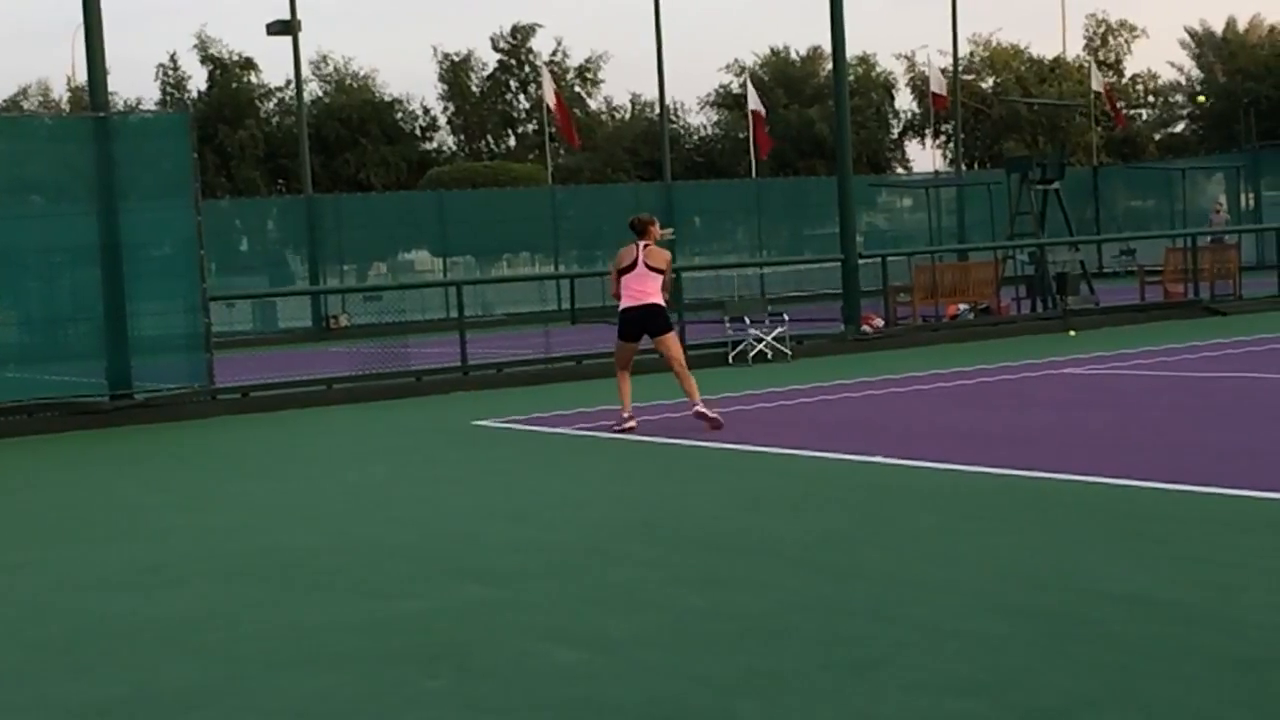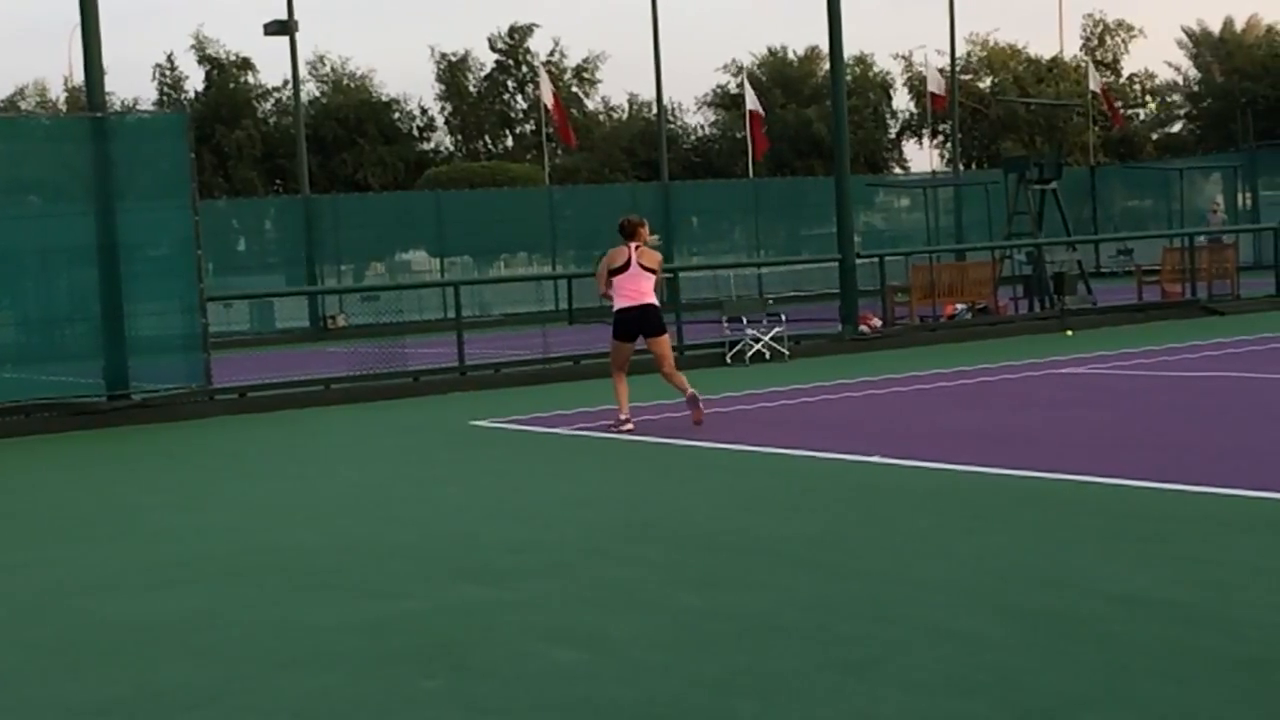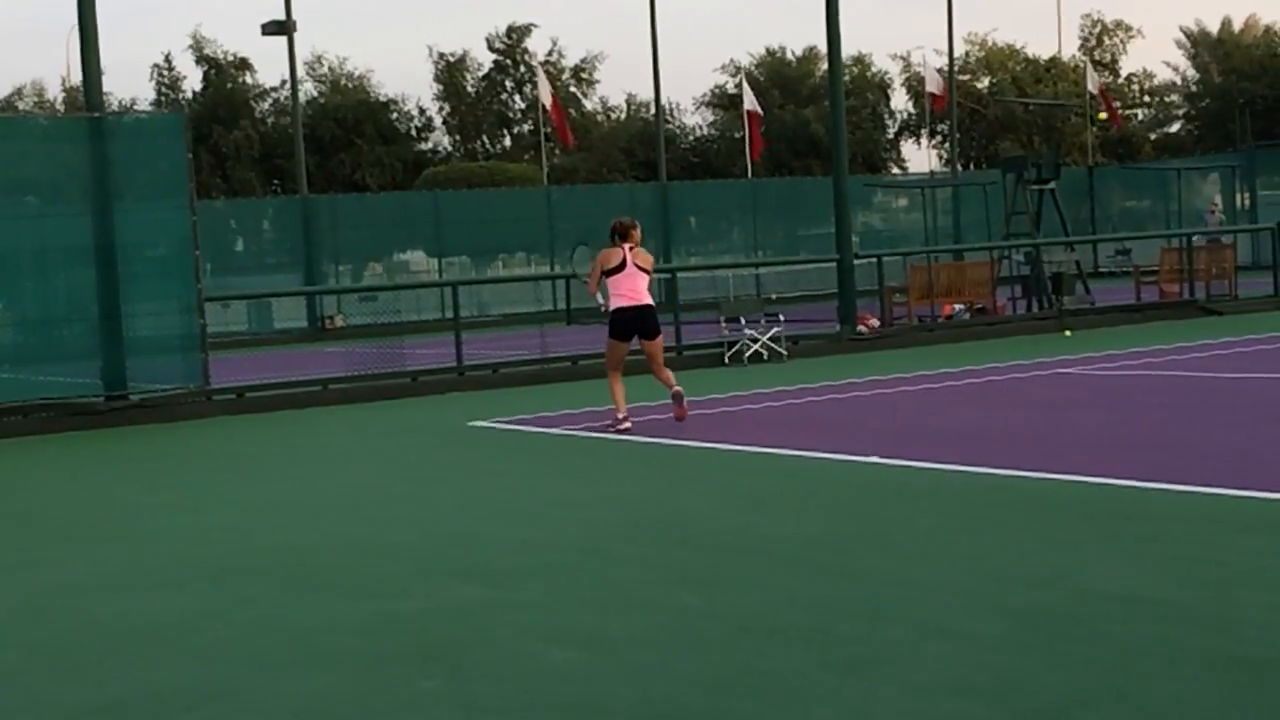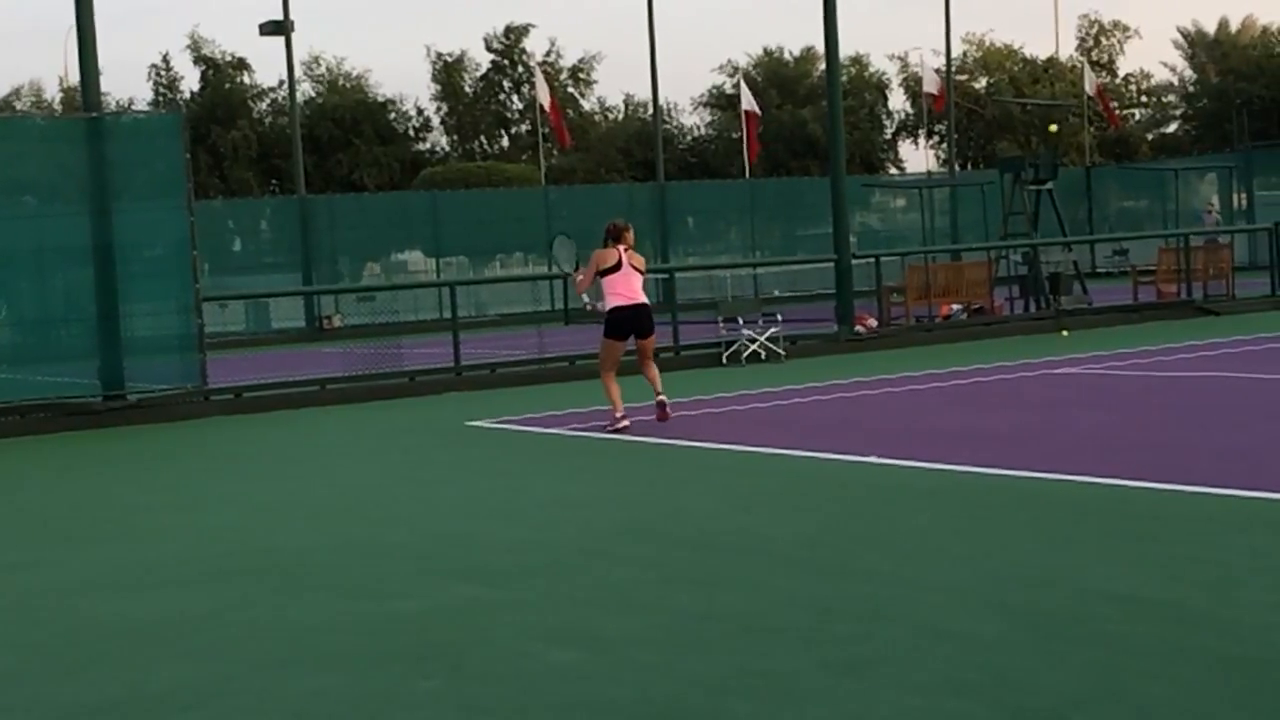
dt=0.2s
person 1, frame 1
left shoulder: (622, 253)
right shoulder: (664, 255)
left elbow: (614, 292)
left hip: (628, 316)
right hip: (655, 313)
left knee: (622, 370)
right knee: (680, 368)
left ankle: (627, 415)
right ankle: (698, 406)
person 1, frame 2
left shoulder: (612, 254)
right shoulder: (655, 256)
left elbow: (602, 291)
left hip: (623, 316)
right hip: (649, 313)
left knee: (618, 371)
right knee: (668, 370)
left ankle: (624, 417)
right ankle: (689, 393)
person 1, frame 3
left shoulder: (605, 255)
right shoulder: (647, 258)
left elbow: (591, 290)
left hip: (620, 316)
right hip: (646, 312)
left knee: (613, 372)
right knee: (658, 367)
left ankle: (621, 416)
right ankle: (675, 388)
person 1, frame 4
left shoulder: (600, 255)
right shoulder: (640, 260)
left elbow: (582, 288)
left wrist: (579, 277)
right wrist: (602, 304)
left hip: (618, 316)
right hip: (642, 311)
left knee: (607, 372)
right knee: (647, 362)
left ankle: (619, 415)
right ankle: (659, 393)
